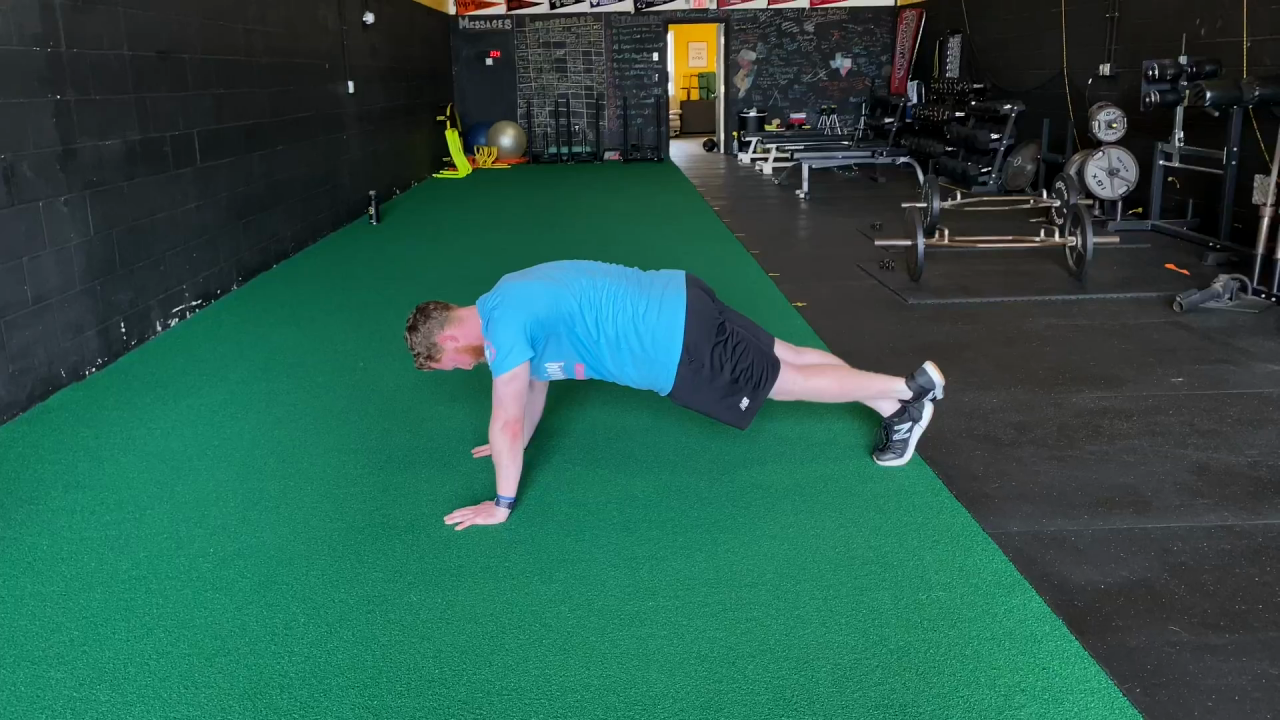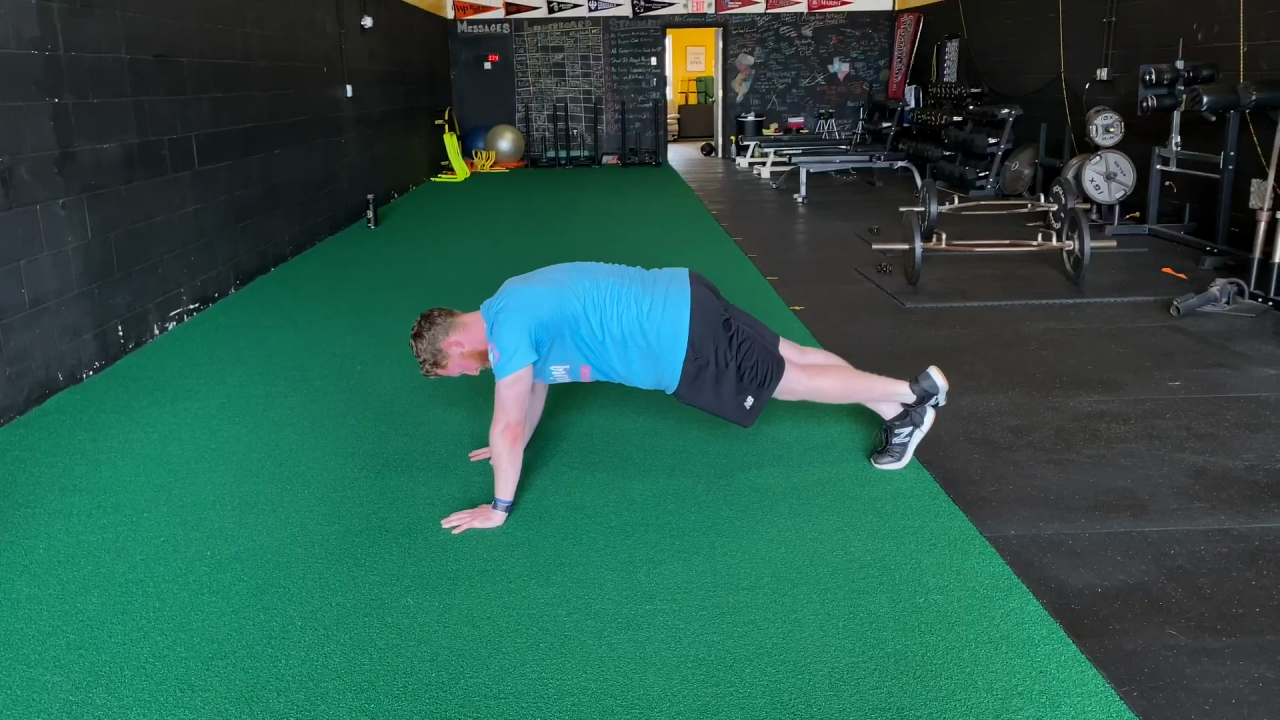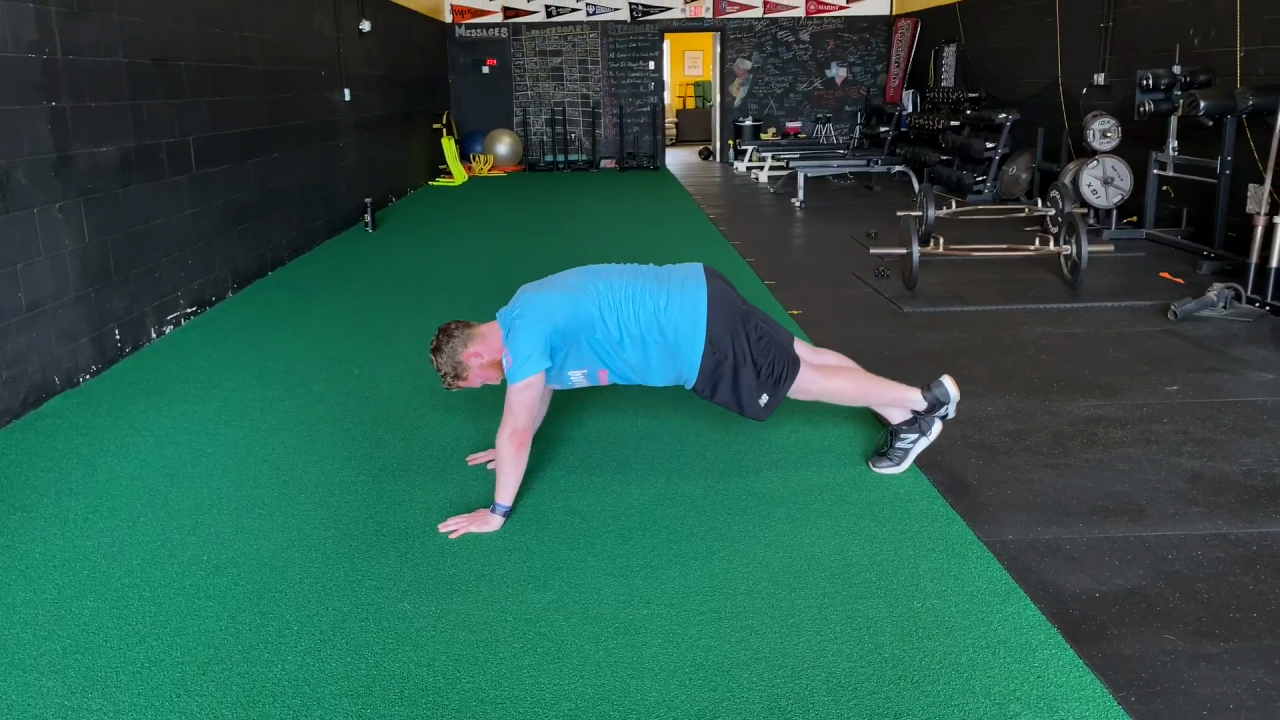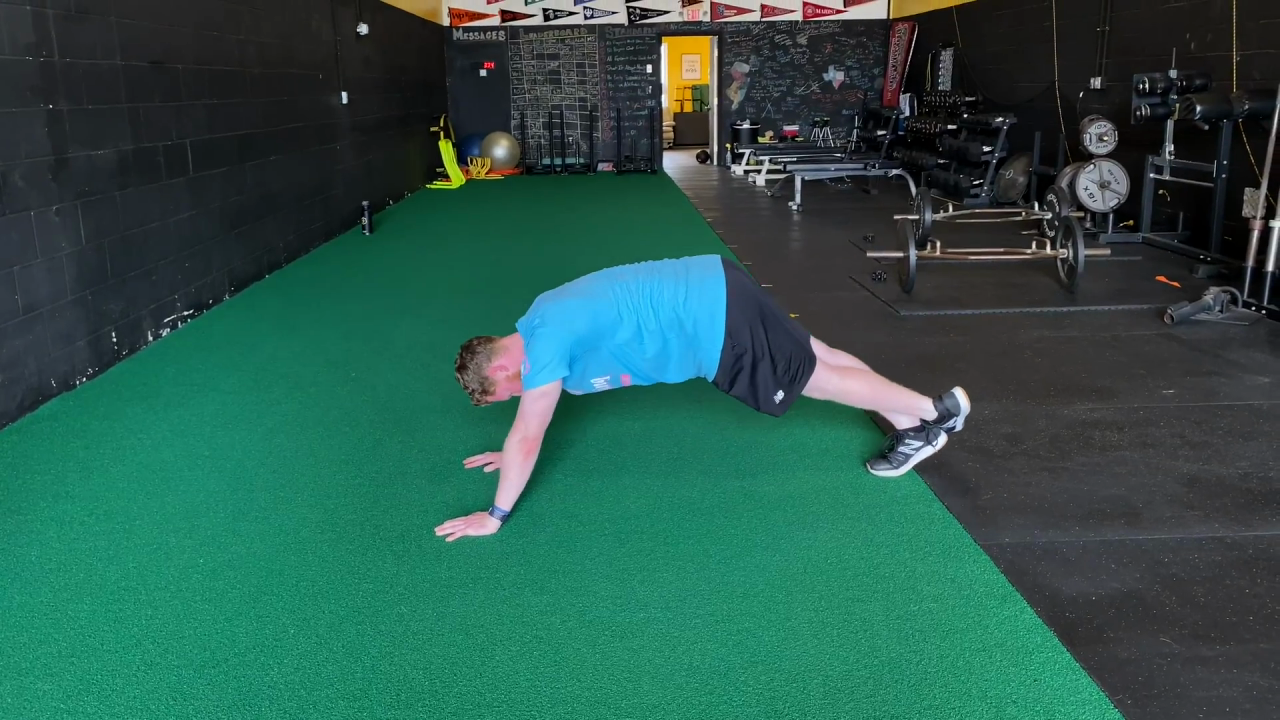
dt=0.4s
person 1, frame 1
left shoulder: (502, 324)
right shoulder: (510, 302)
left elbow: (506, 420)
right elbow: (536, 378)
left wrist: (501, 503)
right wrist: (516, 445)
left hip: (676, 347)
right hip: (676, 306)
left knee: (786, 382)
right knee: (783, 358)
left ankle: (910, 389)
right ankle: (895, 409)
person 1, frame 2
left shoulder: (507, 328)
right shoulder: (514, 306)
left elbow: (506, 424)
right elbow: (536, 383)
left wrist: (499, 506)
right wrist: (513, 448)
left hip: (682, 344)
right hip: (680, 306)
left knee: (791, 381)
right knee: (789, 356)
left ankle: (913, 394)
right ankle: (898, 411)
person 1, frame 3
left shoulder: (523, 335)
right shoulder: (528, 314)
left elbow: (515, 428)
right elbow: (542, 387)
left wrist: (497, 512)
right wrist: (510, 449)
left hip: (697, 336)
right hip: (694, 301)
left knee: (802, 379)
right knee: (801, 357)
left ankle: (924, 401)
right ankle: (906, 418)
person 1, frame 4
left shoulder: (544, 343)
right shoulder: (542, 324)
left elbow: (528, 435)
left wrist: (495, 515)
right wrist: (511, 453)
left hip: (714, 324)
right hip: (711, 292)
left knee: (819, 378)
right knee: (816, 356)
left ankle: (935, 411)
right ankle: (912, 425)
